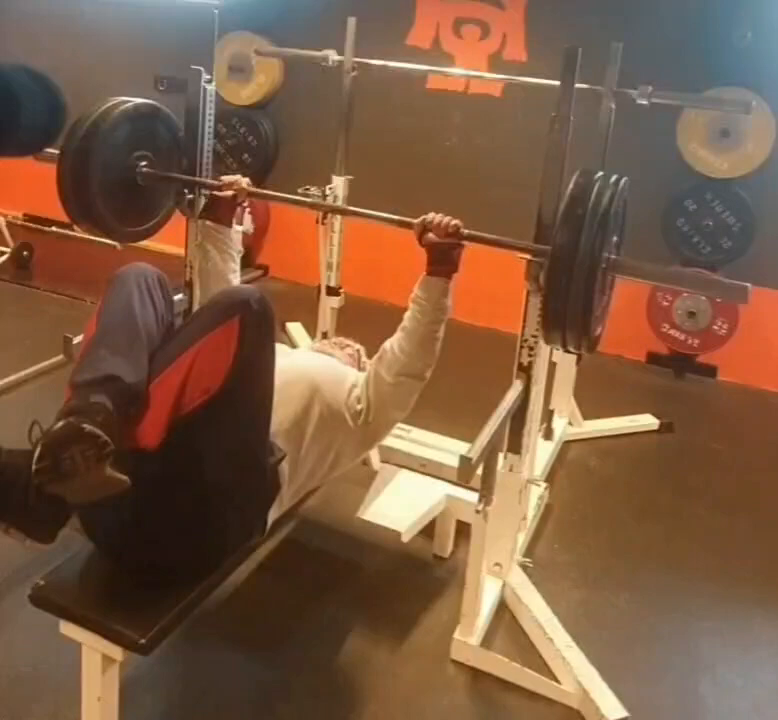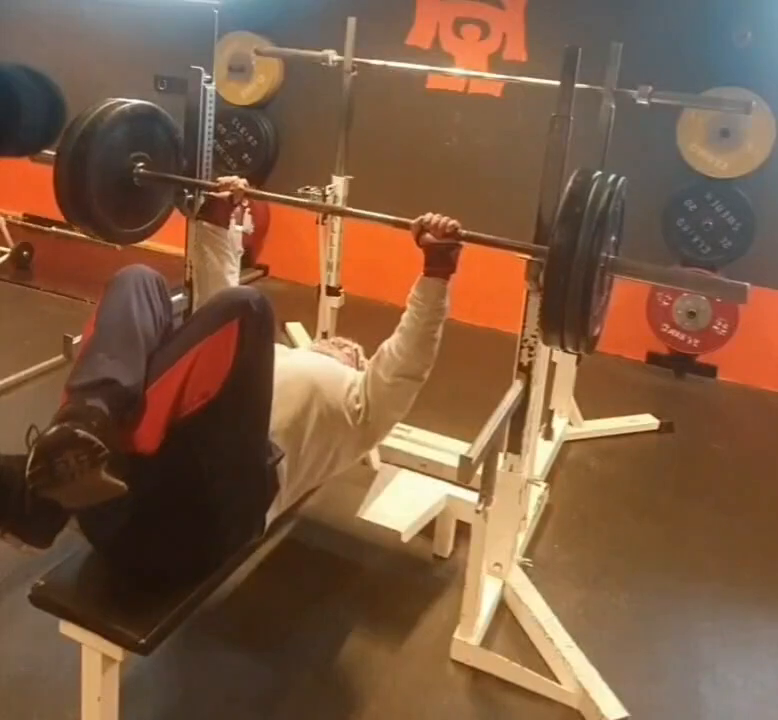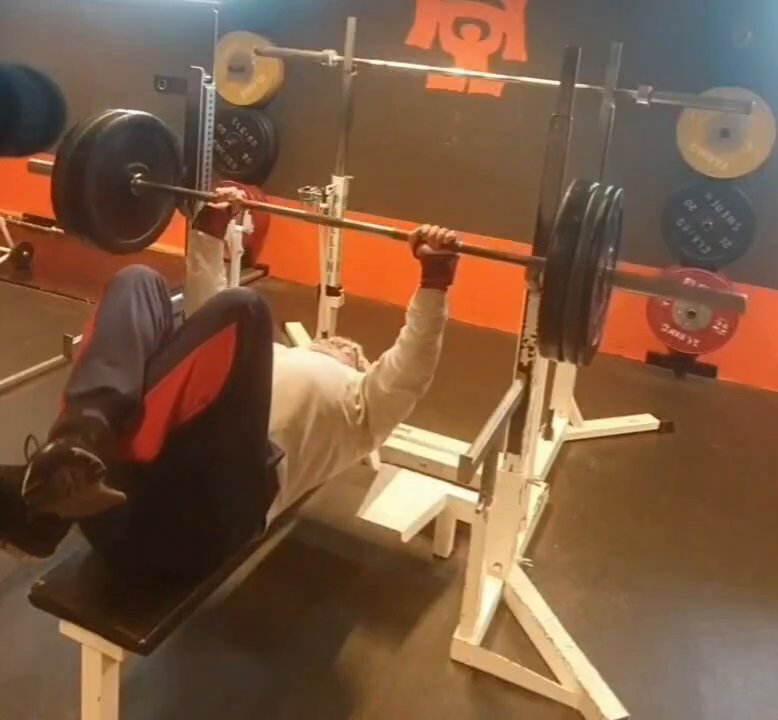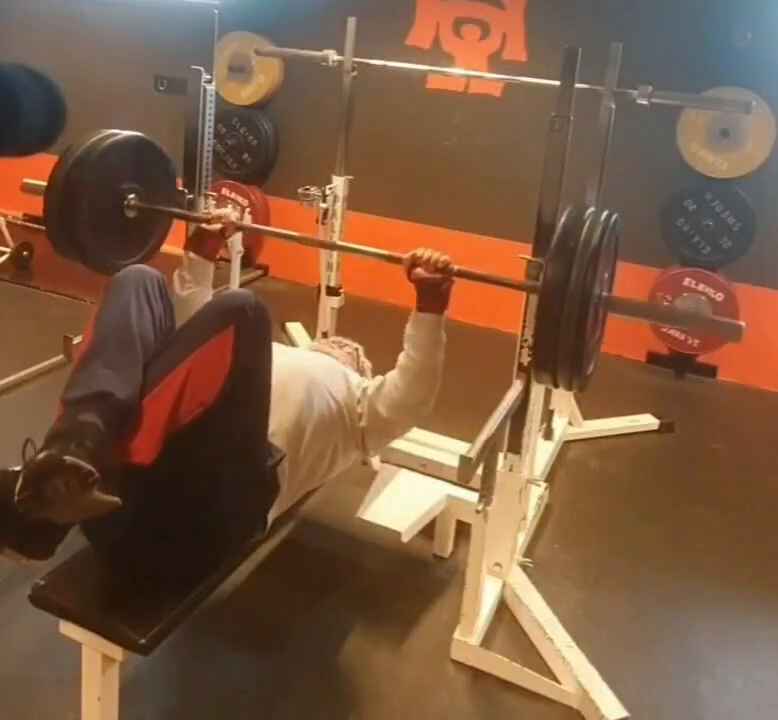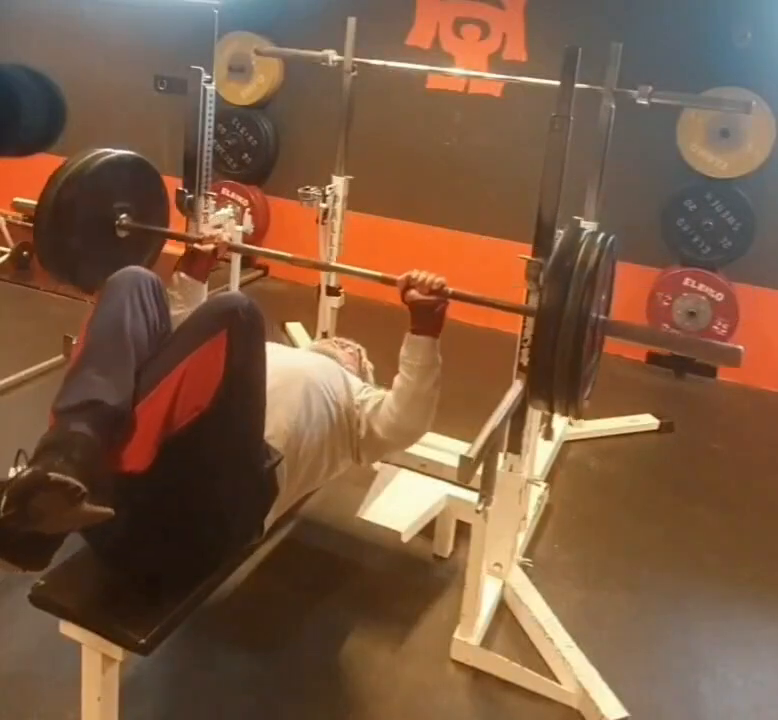
dt=0.2s
person 1, frame 1
left shoulder: (358, 401)
right shoulder: (277, 360)
left elbow: (409, 362)
right elbow: (215, 298)
left wrist: (438, 271)
right wrist: (218, 219)
left hip: (208, 513)
left knee: (244, 307)
right knee: (139, 280)
person 1, frame 2
left shoulder: (357, 399)
right shoulder: (278, 361)
left elbow: (409, 361)
right elbow: (212, 309)
left wrist: (436, 271)
left hip: (207, 511)
left knee: (242, 307)
right knee: (138, 281)
right ankle: (78, 448)
person 1, frame 3
left shoulder: (356, 398)
right shoulder: (276, 358)
left elbow: (410, 375)
right elbow: (203, 318)
left wrist: (434, 282)
right wrist: (209, 231)
left hip: (207, 512)
left knee: (240, 309)
right knee: (137, 281)
right ankle: (79, 453)
person 1, frame 4
left shoulder: (355, 397)
right shoulder: (278, 359)
left elbow: (409, 399)
right elbow: (189, 335)
left wrist: (429, 306)
right wrist: (201, 252)
left hip: (208, 508)
left knee: (238, 311)
right knee: (137, 282)
right ankle: (73, 457)
person 1, frame 5
left shoulder: (354, 400)
right shoulder: (275, 356)
left elbow: (406, 423)
right elbow: (177, 346)
left wrist: (424, 329)
right wrist: (192, 274)
left hip: (212, 506)
left knee: (232, 313)
right knee: (134, 285)
left ankle: (87, 478)
right ankle: (67, 466)
